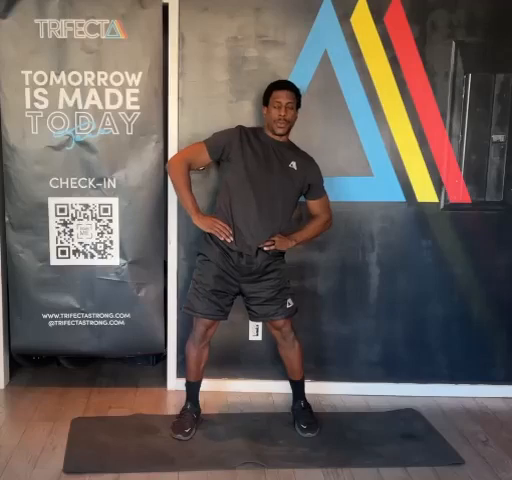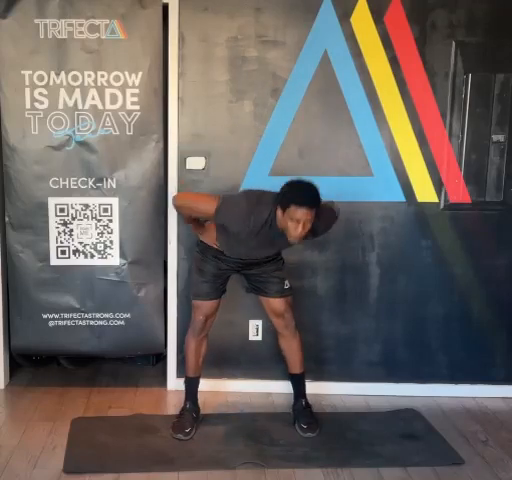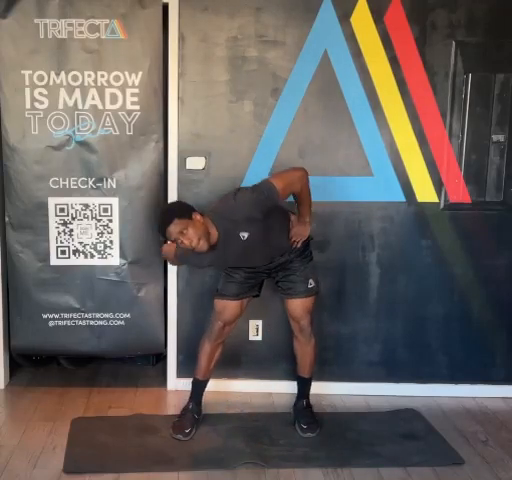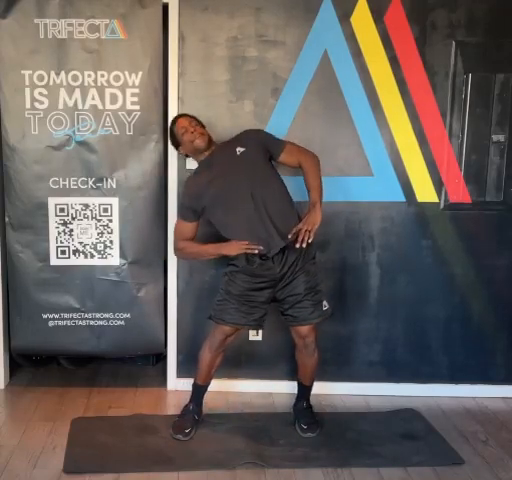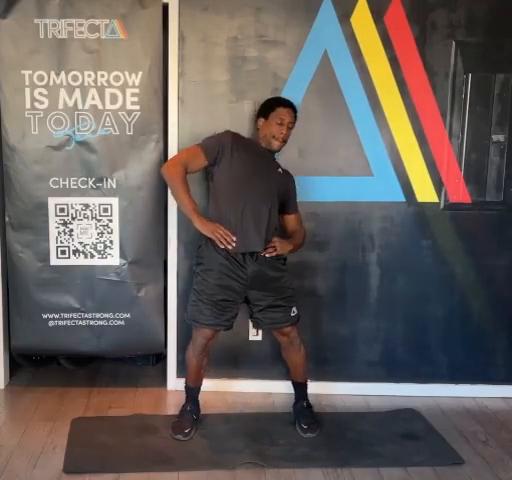
dt=1s
person 1, frame 1
left shoulder: (304, 164)
right shoulder: (235, 139)
left elbow: (323, 215)
right elbow: (178, 163)
left wrist: (292, 239)
right wrist: (197, 216)
left hip: (267, 264)
right hip: (220, 256)
left knee: (284, 331)
right knee: (202, 331)
left ankle: (300, 403)
right ankle: (191, 406)
person 1, frame 2
left shoulder: (323, 221)
right shoulder: (247, 212)
right elbow: (180, 199)
right wrist: (202, 231)
left hip: (264, 259)
right hip: (219, 252)
left knee: (285, 321)
right knee: (200, 321)
left ankle: (301, 402)
right ankle: (190, 405)
person 1, frame 3
left shoulder: (240, 208)
right shoulder: (191, 253)
left elbow: (298, 175)
right elbow: (167, 252)
left wrist: (304, 221)
left hip: (290, 253)
right hip: (242, 264)
left knee: (302, 324)
right knee: (218, 327)
left ankle: (303, 402)
right ankle: (193, 405)
person 1, frame 4
left shoulder: (249, 141)
right shoulder: (193, 189)
left elbow: (307, 159)
right elbow: (182, 246)
left wrist: (315, 209)
right wrist: (224, 247)
left hip: (294, 257)
right hip: (248, 268)
left knee: (306, 337)
right knee: (219, 336)
left ankle: (303, 404)
right ankle: (194, 406)
person 1, frame 5
left shoulder: (284, 177)
right shoulder: (227, 144)
left elbow: (298, 231)
right elbow: (172, 167)
left wrist: (290, 243)
right wrist: (199, 221)
left hip: (267, 264)
right hip: (222, 259)
left knee: (289, 335)
right knee: (202, 336)
left ankle: (302, 404)
right ankle: (191, 407)
